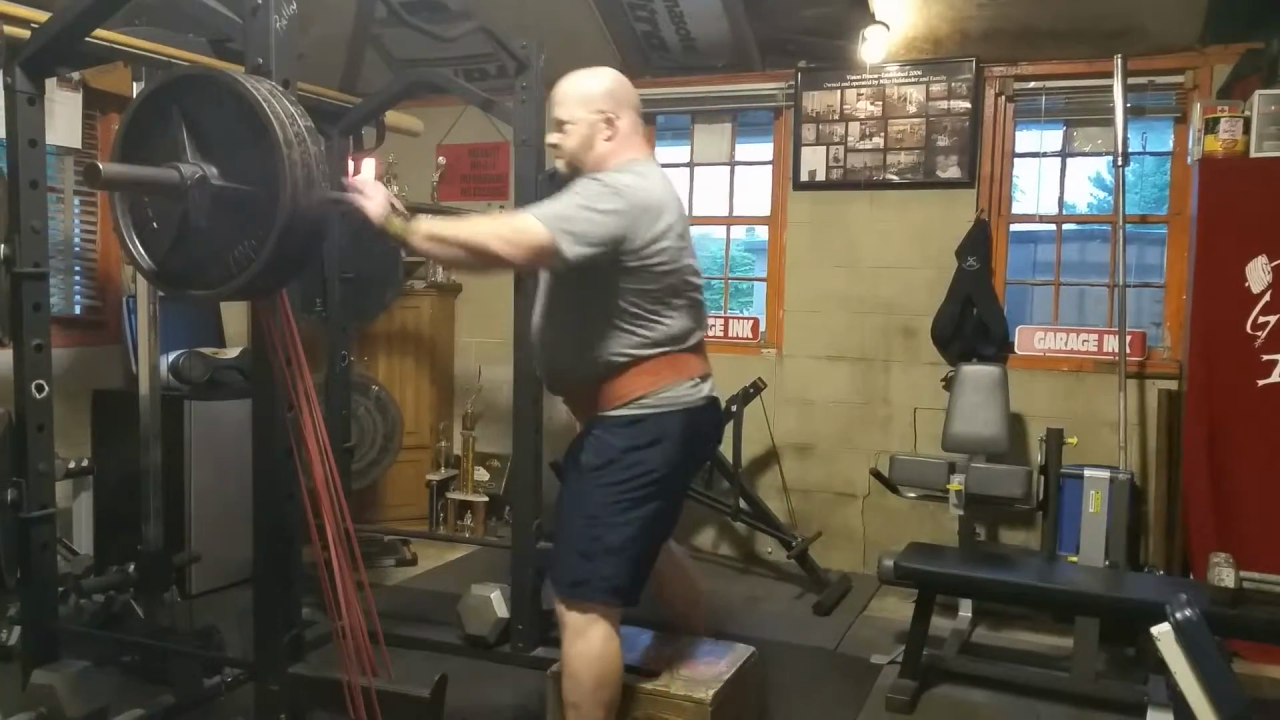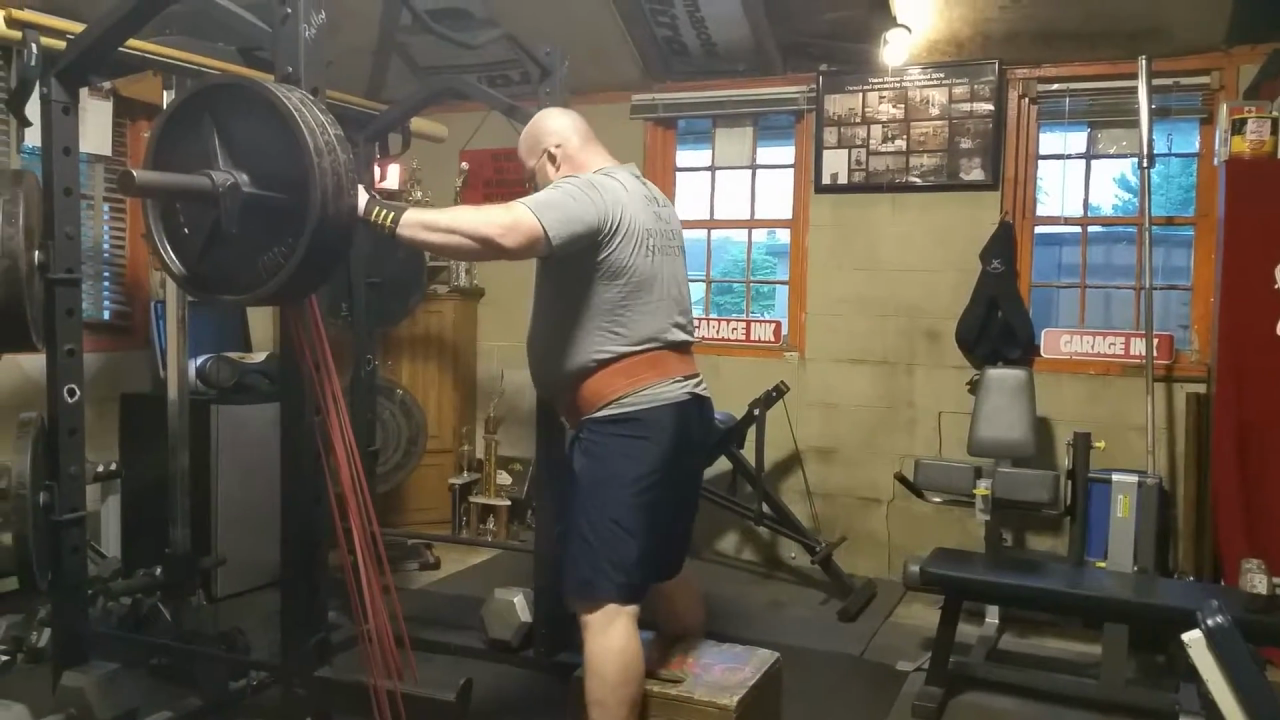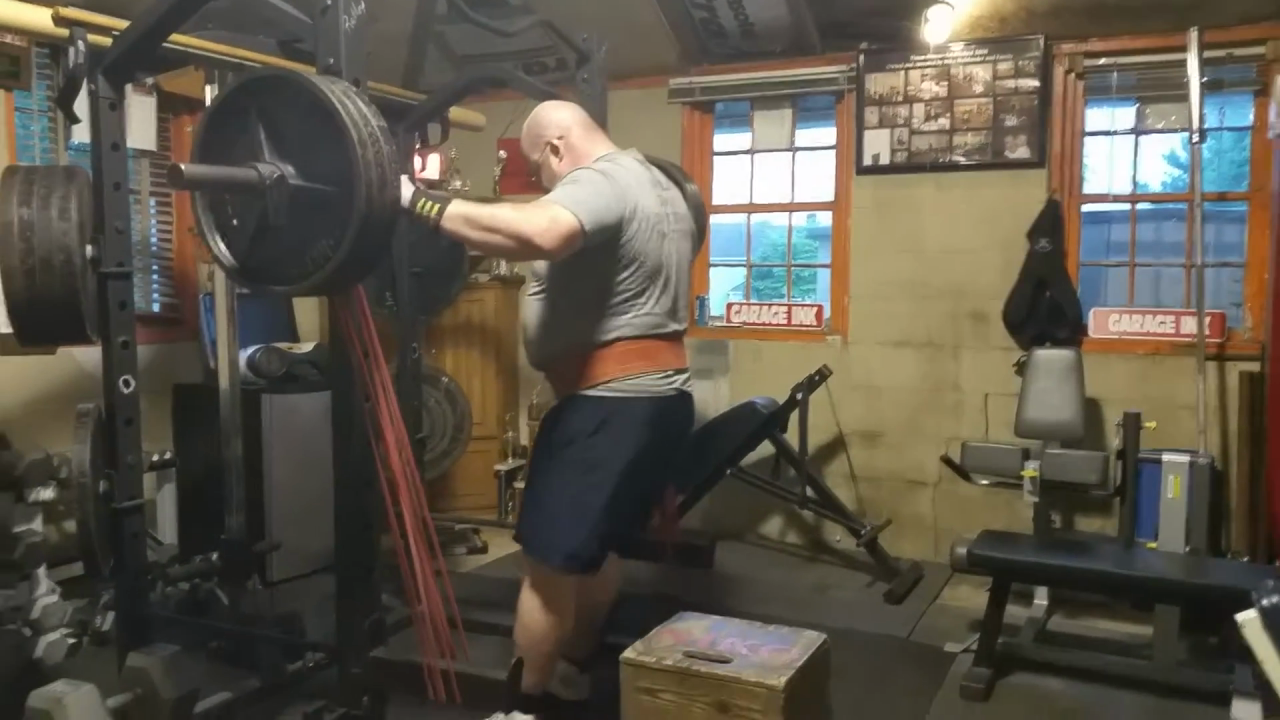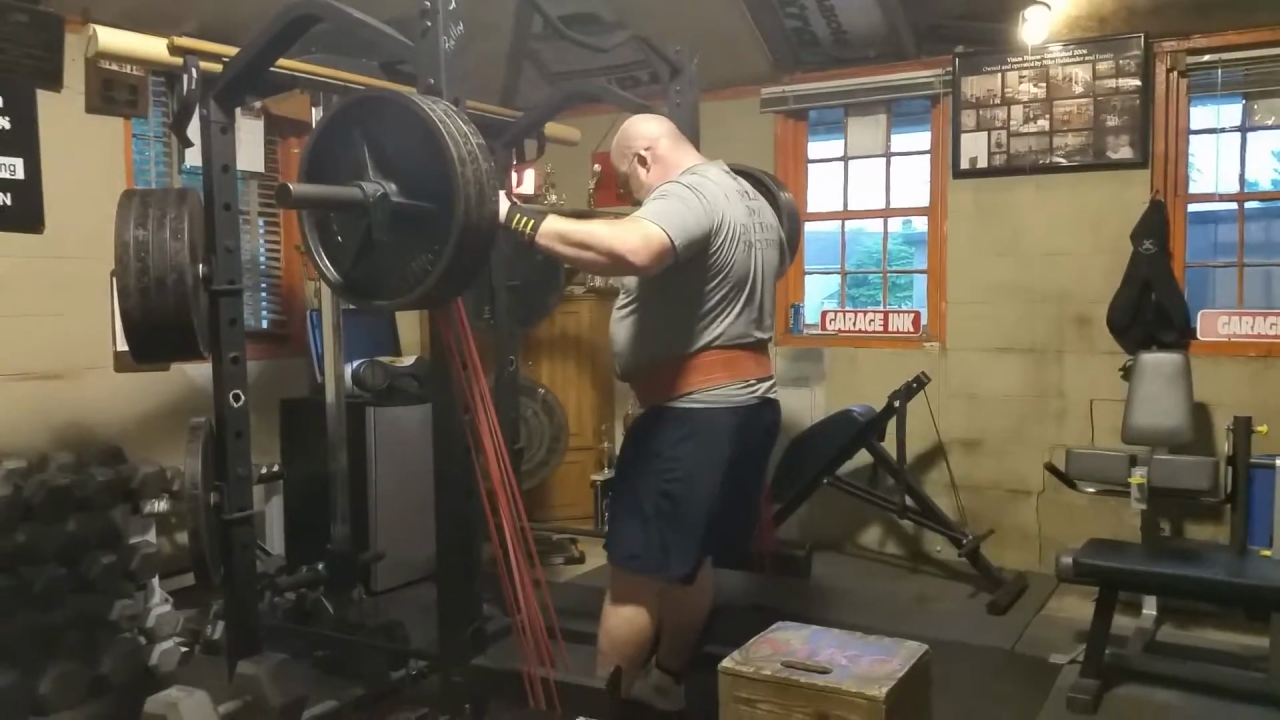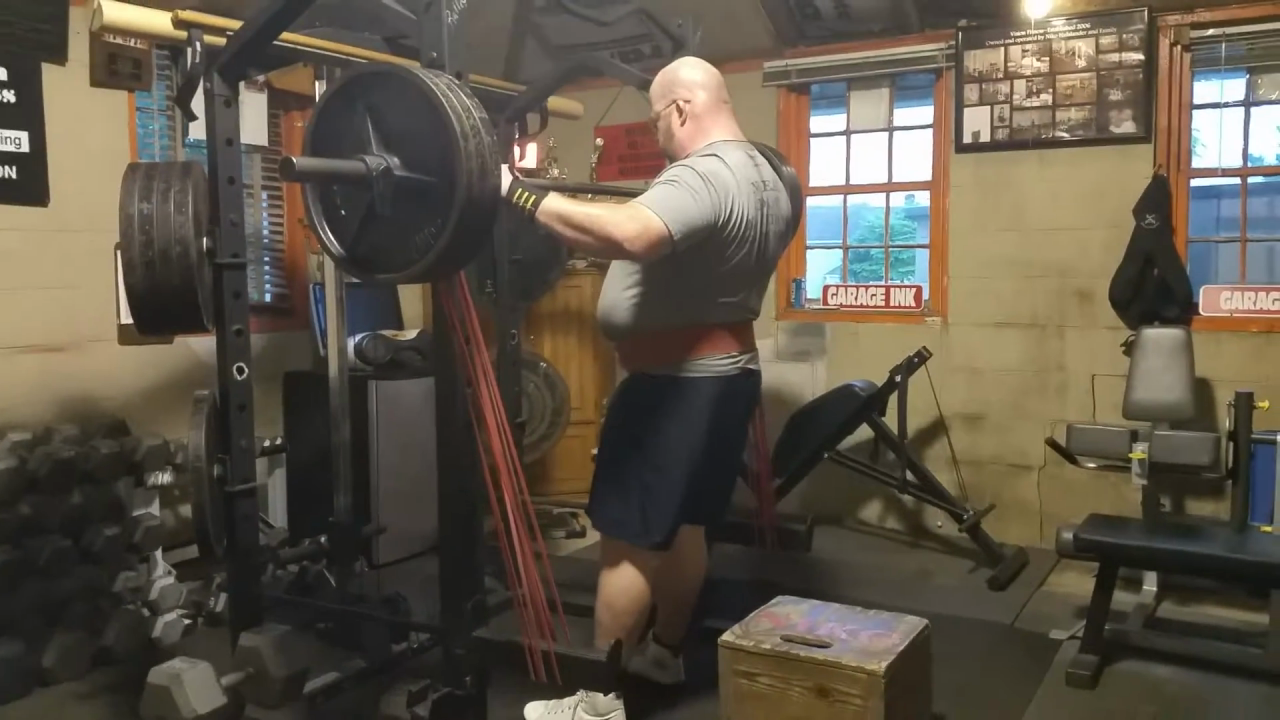
dt=1s
person 1, frame 1
left shoulder: (617, 198)
right shoulder: (633, 188)
left elbow: (504, 244)
left wrist: (392, 218)
left hip: (642, 421)
right hip: (665, 411)
left knee: (586, 601)
right knee: (644, 544)
person 1, frame 2
left shoulder: (589, 195)
right shoulder: (644, 196)
left elbow: (499, 231)
left wrist: (378, 212)
left hip: (629, 421)
right hip: (678, 409)
left knee: (602, 603)
right knee: (662, 570)
person 1, frame 3
left shoulder: (600, 183)
right shoulder: (659, 186)
left elbow: (539, 233)
left wrist: (426, 203)
left hip: (612, 402)
right hip: (661, 395)
left knee: (548, 560)
right knee: (591, 545)
person 1, frame 4
left shoulder: (688, 196)
right shoulder: (750, 199)
left elbow: (630, 249)
left wrist: (521, 218)
left hip: (696, 412)
right hip: (747, 401)
left knee: (636, 568)
right knee: (689, 556)
right ankle: (662, 681)
person 1, frame 5
left shoulder: (702, 177)
right shoulder: (766, 178)
left elbow: (628, 234)
left wrist: (522, 194)
left hip: (677, 381)
right hip: (728, 371)
left knee: (628, 539)
right knee: (682, 523)
right ankle: (663, 653)
